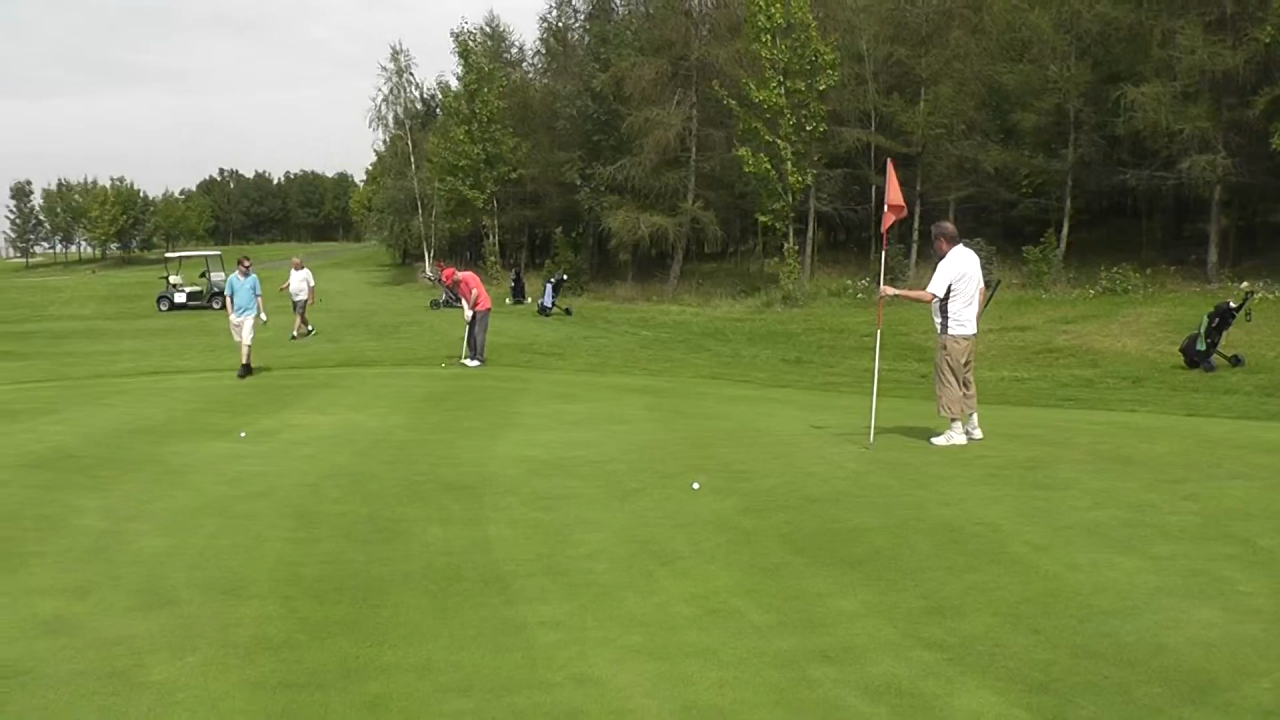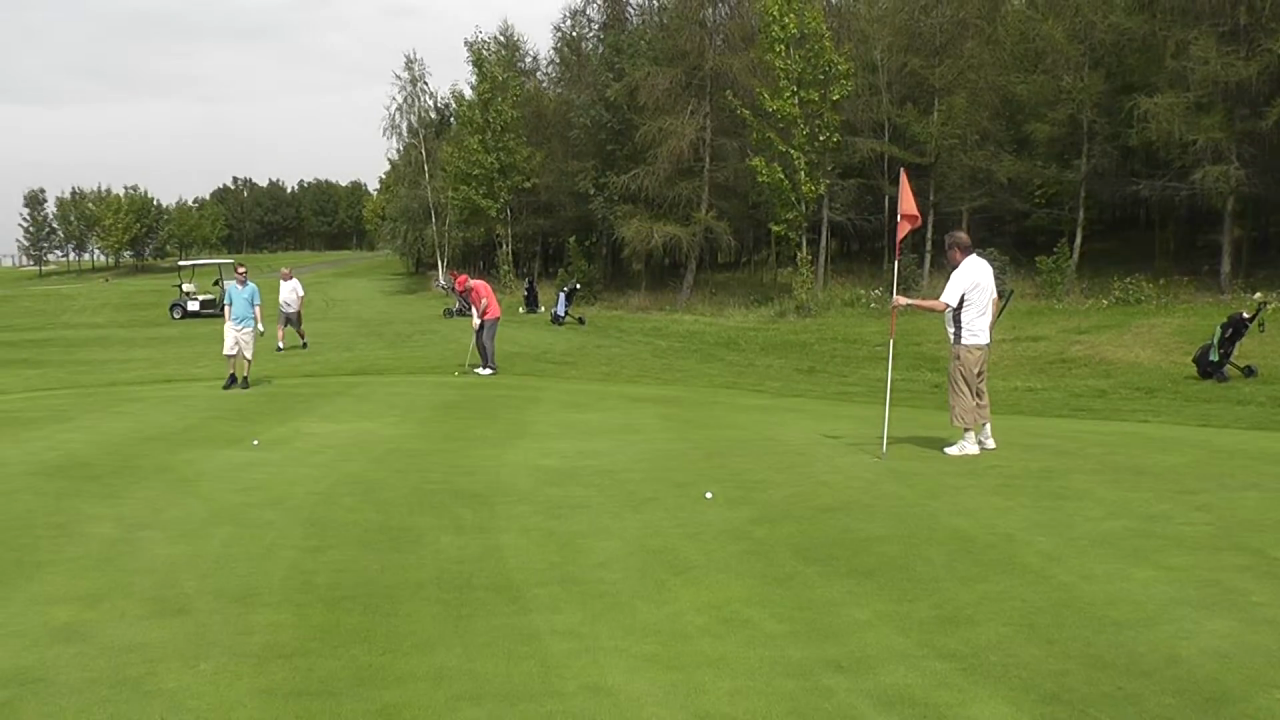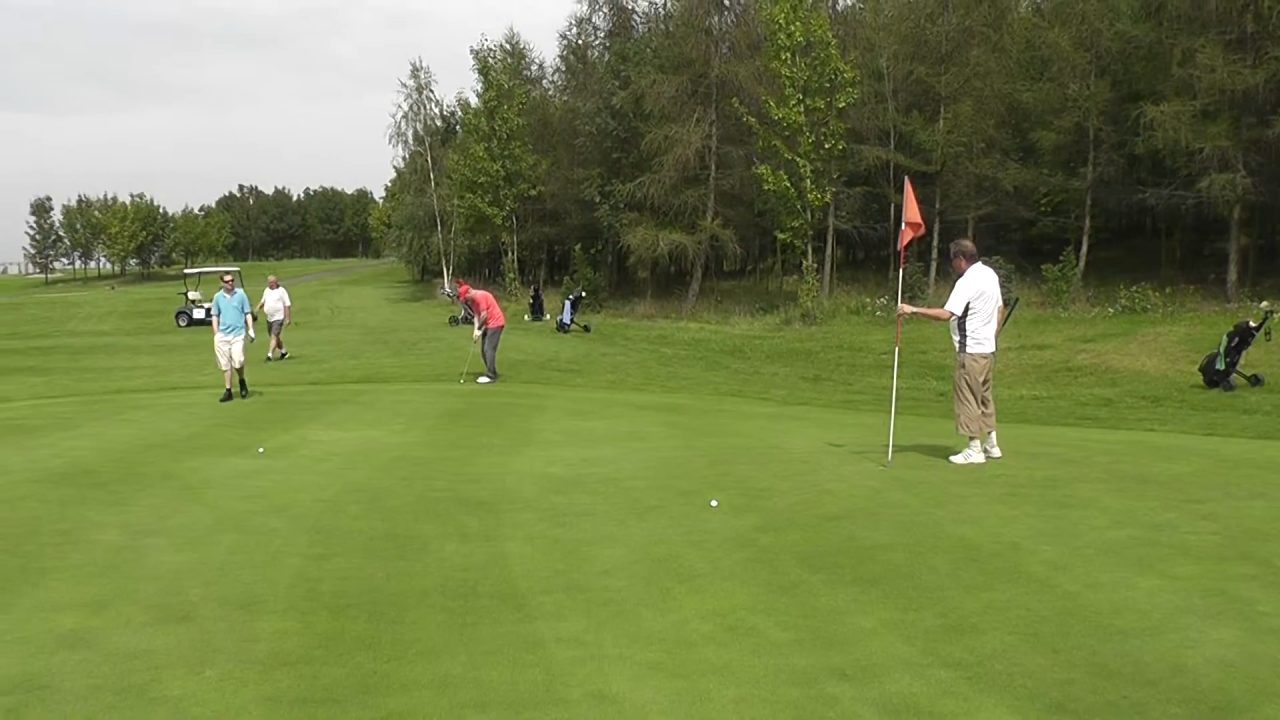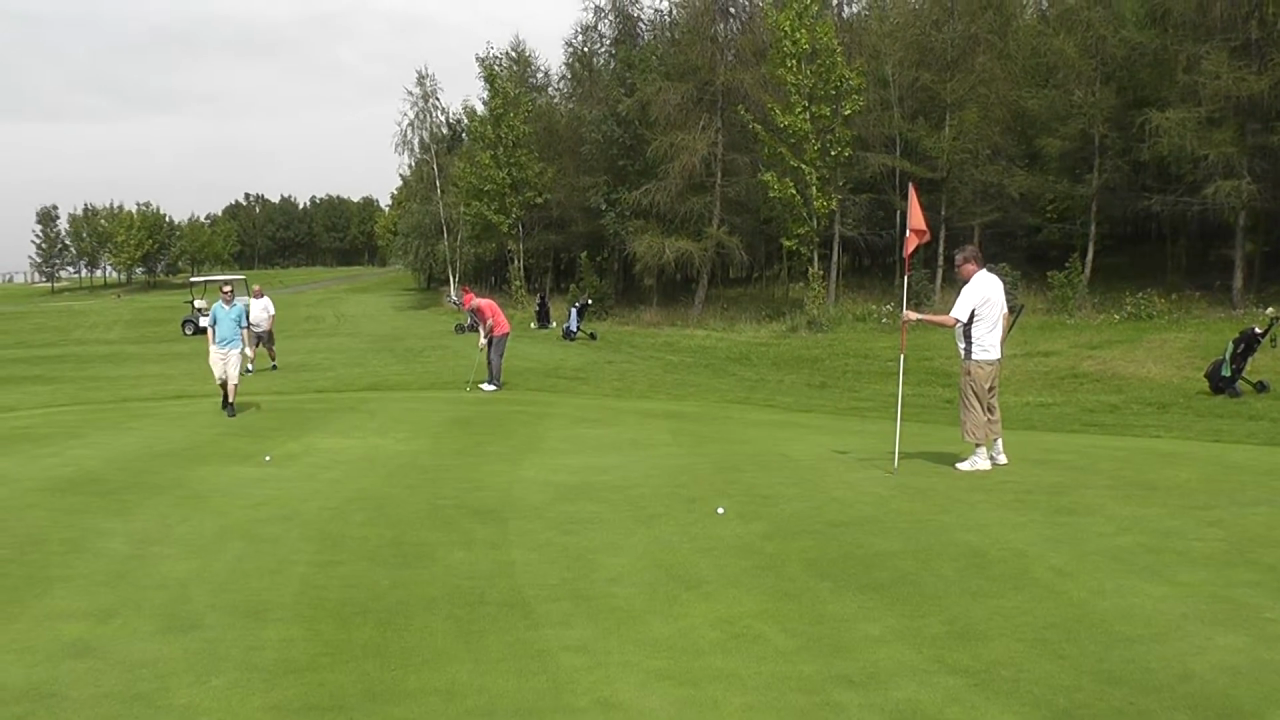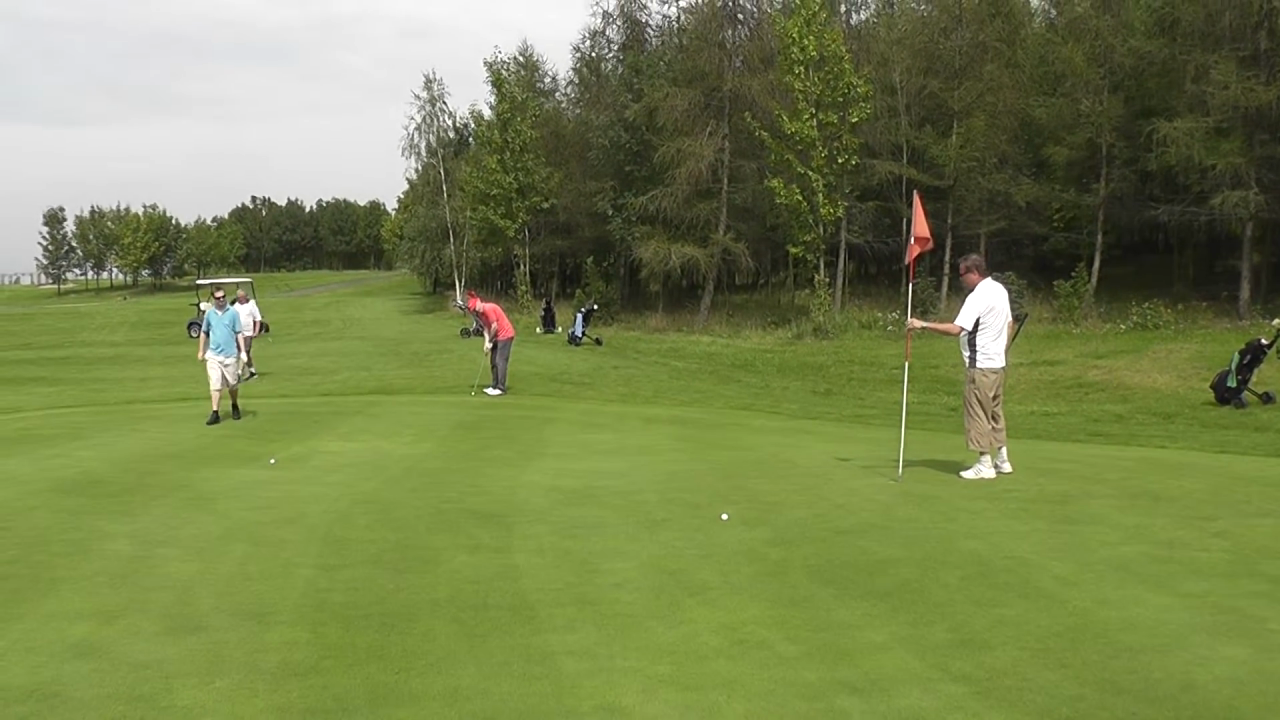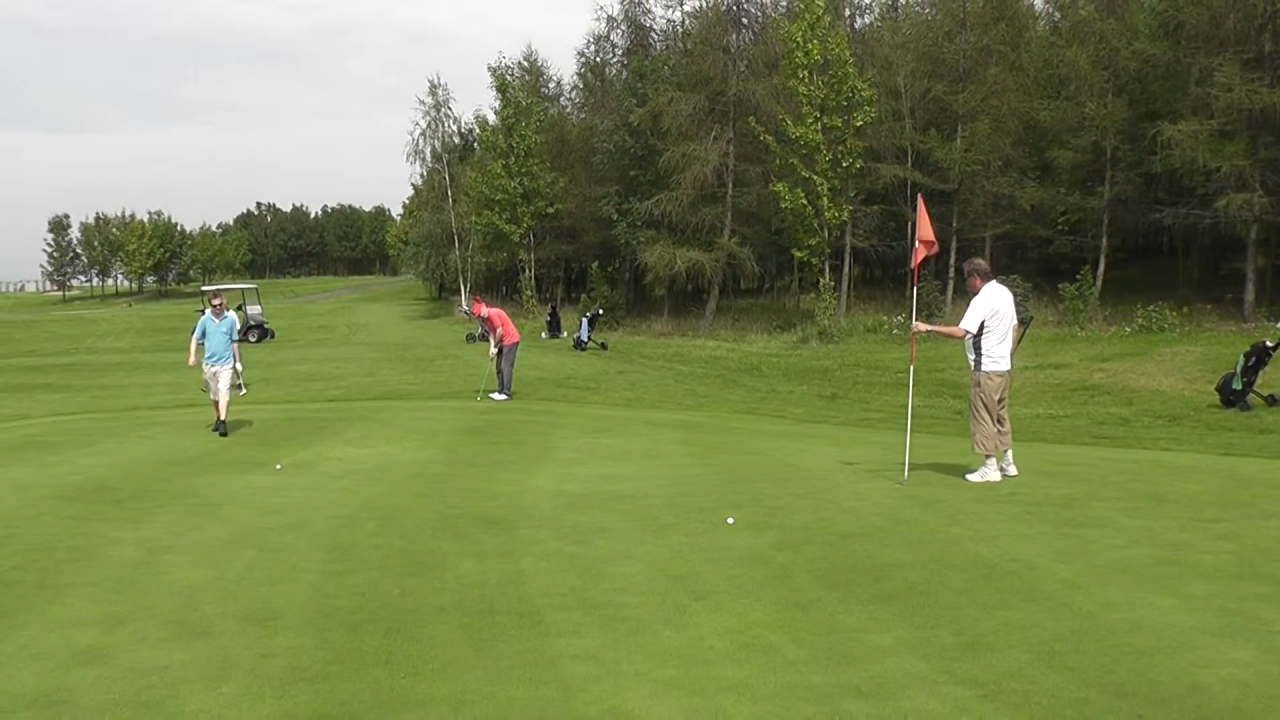
dt=0.5s
person 1, frame 1
left shoulder: (949, 263)
right shoulder: (971, 256)
left elbow: (928, 296)
right elbow: (981, 290)
left wrist: (895, 292)
left hip: (952, 332)
right hip: (969, 329)
left knee: (949, 380)
right knee: (965, 378)
left ankle: (956, 431)
right ankle: (972, 426)
person 1, frame 2
left shoulder: (962, 273)
right shoulder: (984, 266)
left elbow: (941, 305)
right elbow: (994, 300)
left wrist: (909, 302)
left hip: (965, 342)
right hip: (982, 339)
left knee: (963, 390)
right knee: (979, 388)
left ankle: (969, 440)
right ankle: (985, 436)
person 1, frame 3
left shoulder: (968, 282)
right shoulder: (990, 274)
left elbow: (946, 314)
right elbow: (999, 308)
left wrist: (914, 310)
left hip: (971, 350)
right hip: (987, 347)
left knee: (968, 398)
right knee: (984, 397)
left ankle: (974, 449)
right ankle: (991, 444)
person 1, frame 4
left shoulder: (973, 288)
right shoulder: (995, 281)
left elbow: (951, 321)
right elbow: (1004, 315)
left wrist: (918, 317)
left hip: (976, 357)
right hip: (993, 354)
left knee: (974, 405)
right knee: (990, 404)
left ankle: (980, 456)
right ankle: (997, 451)
person 1, frame 5
left shoulder: (978, 297)
right shoulder: (999, 290)
left elbow: (956, 329)
right elbow: (1009, 323)
left wrist: (923, 325)
left hip: (980, 365)
right hip: (997, 362)
left knee: (978, 414)
right knee: (994, 412)
left ankle: (985, 464)
right ankle: (1001, 459)
person 1, frame 6
left shoulder: (983, 300)
right shoulder: (1004, 293)
left elbow: (961, 332)
right elbow: (1014, 327)
left wrist: (928, 328)
left hip: (986, 368)
right hip: (1002, 365)
left knee: (983, 417)
right knee: (1000, 414)
left ankle: (990, 467)
right ankle: (1007, 462)
